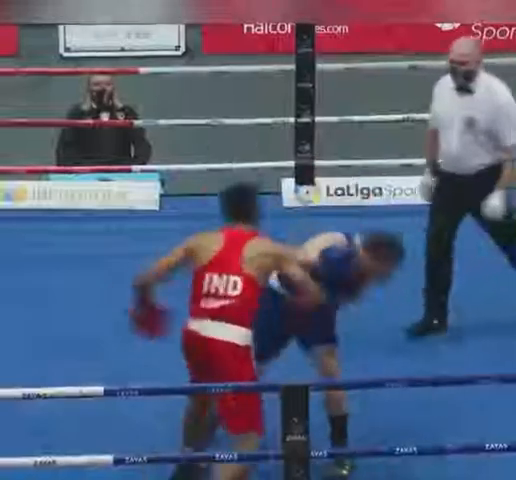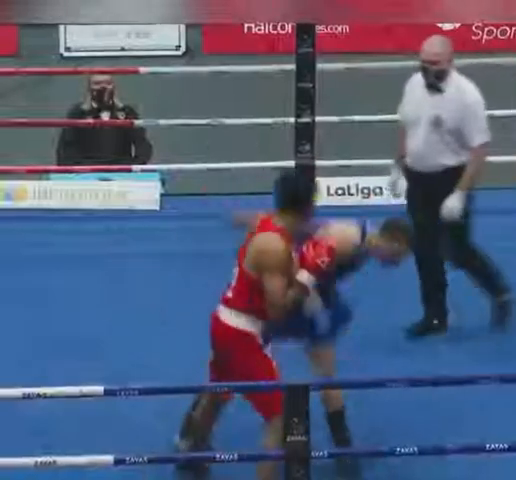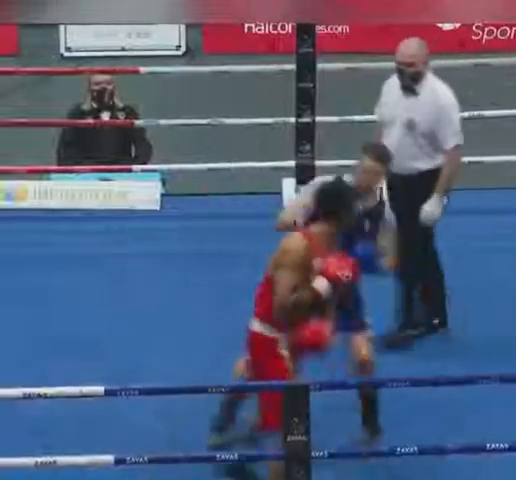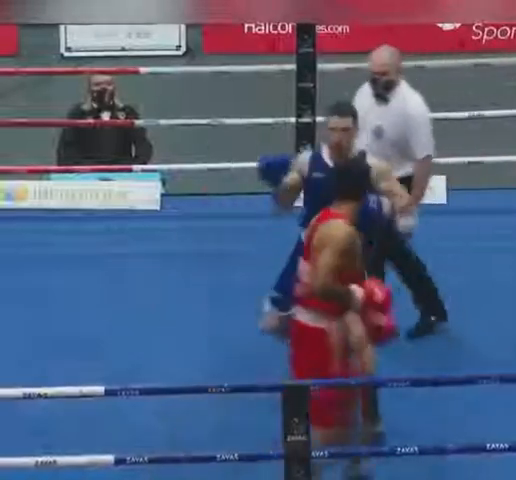
dt=0.2s
person 1, frame 1
left shoulder: (201, 241)
right shoulder: (270, 250)
left elbow: (147, 279)
right elbow: (312, 295)
left wrist: (144, 304)
left hip: (195, 336)
right hip: (231, 344)
left knee: (203, 398)
right knee: (248, 438)
person 1, frame 2
left shoulder: (263, 223)
right shoulder: (276, 247)
right elbow: (277, 309)
right wrist: (307, 274)
left hip: (224, 323)
right hip: (242, 332)
left knee: (218, 392)
right knee: (279, 420)
left ankle: (189, 448)
person 1, frame 3
left shoulder: (324, 246)
right shoulder: (298, 247)
right elbow: (282, 306)
right wrist: (324, 286)
left hip: (272, 335)
right hip: (272, 339)
left knee: (274, 409)
person 1, frame 4
left shoulder: (323, 220)
right shoulder: (343, 232)
right elbow: (319, 286)
right wrist: (357, 295)
left hip: (325, 324)
right hip: (318, 329)
left knee: (348, 399)
right knee: (327, 422)
person 2, frame 1
right shoulder: (442, 87)
right wrist: (429, 171)
left hip: (484, 180)
right hip: (448, 178)
right knee: (437, 247)
right ankle: (435, 316)
person 2, frame 2
left shoulder: (466, 95)
right shoulder: (413, 83)
left elbow: (479, 149)
left wrist: (460, 193)
right wrist: (398, 167)
left hip: (450, 179)
right hip: (418, 178)
left knee: (456, 250)
right knee: (424, 249)
left ankle: (500, 292)
right ankle: (434, 316)
person 2, frame 3
left shoulder: (441, 98)
right shoulder: (390, 85)
left elbow: (453, 152)
left wrist: (437, 198)
left hip: (424, 183)
right hip: (397, 179)
left knee: (409, 253)
right knee: (420, 251)
left ankle: (408, 323)
right ankle: (435, 316)
person 2, frame 4
left shoulder: (412, 108)
right shoulder: (365, 92)
left elbow: (424, 161)
left wrist: (409, 210)
left knee: (371, 259)
right knee: (397, 254)
right ankle: (433, 311)
person 3, frame 1
left shoulder: (363, 264)
right shoulder: (336, 249)
left hip: (318, 306)
right hip: (281, 300)
left knee: (331, 373)
left ankle: (341, 451)
person 3, frame 2
left shoulder: (361, 245)
right shoulder: (346, 239)
right wrist: (317, 313)
left hip: (310, 298)
left knee: (326, 367)
left ankle: (342, 444)
person 3, frame 3
left shoulder: (383, 215)
right shoulder: (324, 188)
left elbow: (388, 259)
right elbow: (283, 221)
left wrist: (375, 262)
right wrist: (298, 222)
left knee: (363, 356)
left ankle: (370, 419)
right ankle: (228, 413)
person 3, frame 4
left shoulder: (371, 167)
right shoulder: (307, 160)
left elbow: (403, 198)
right elbow: (284, 200)
left wrist: (382, 208)
right wrist: (278, 181)
right knee: (274, 323)
left ankle: (371, 410)
